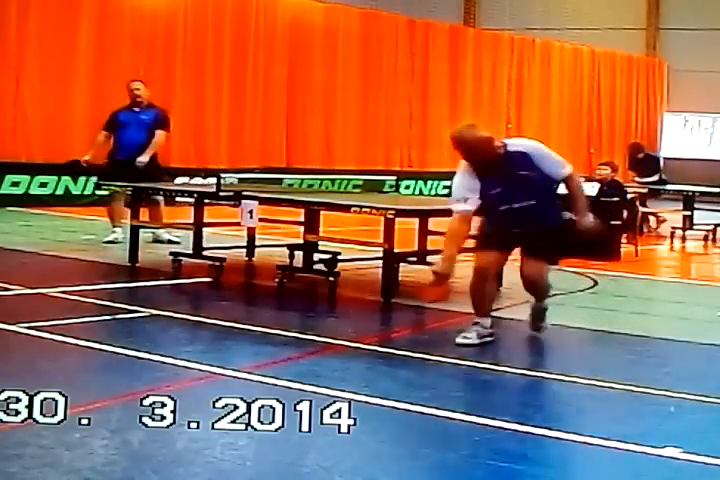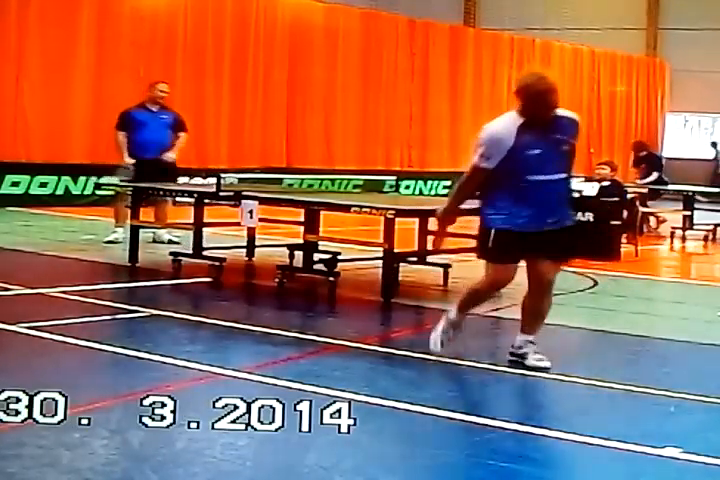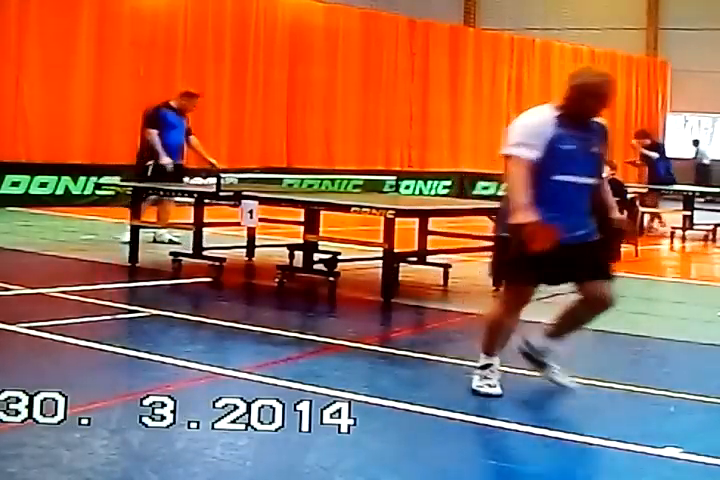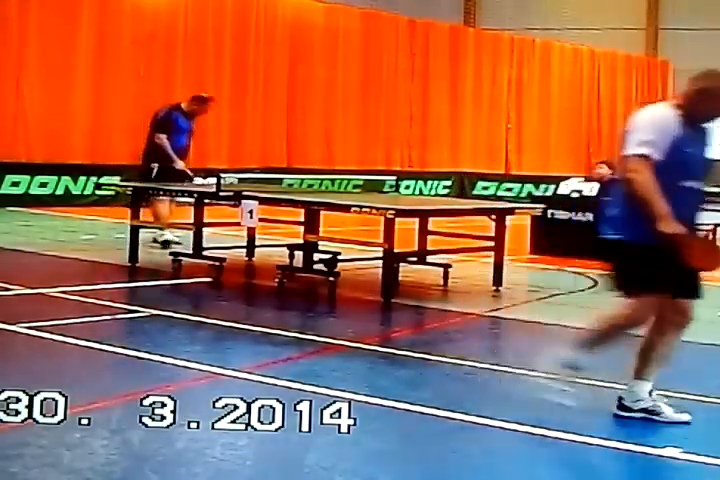
dt=0.4s
person 1, frame 1
left shoulder: (528, 150)
right shoulder: (467, 173)
left elbow: (570, 178)
right elbow: (461, 217)
left wrist: (582, 214)
right wrist: (446, 260)
left hip: (544, 222)
right hip: (498, 224)
left knee: (534, 276)
right knee: (484, 267)
left ankle: (540, 305)
right ankle: (482, 324)
person 1, frame 2
left shoulder: (570, 122)
right shoulder: (500, 131)
right elbow: (476, 176)
right wrist: (448, 212)
left hip: (554, 220)
right hip: (506, 218)
left knee: (543, 282)
right knee: (498, 278)
left ankle: (523, 344)
right ankle: (453, 318)
person 1, frame 3
left shoulder: (598, 131)
right shoulder: (536, 122)
right elbow: (516, 168)
left wrist: (613, 212)
right wrist: (521, 211)
left hip: (580, 231)
right hip: (535, 228)
left knee: (601, 296)
right knee: (514, 299)
left ankle: (540, 345)
right ankle: (487, 367)
person 1, frame 4
right shoulder: (657, 119)
right elbow: (636, 168)
right wrist: (664, 218)
left hip: (669, 235)
right hip: (639, 231)
left knee: (679, 314)
right knee: (643, 308)
left ankle: (638, 394)
right ankle: (573, 356)
person 2, frame 1
left shoulder: (158, 114)
right shoulder: (118, 114)
left elbow: (160, 136)
right elbow: (105, 135)
left wrist: (146, 155)
right wrist: (90, 154)
left hip: (146, 164)
right hip: (118, 163)
left knee: (154, 198)
right knee: (116, 196)
left ankle: (159, 232)
right ankle: (117, 231)
person 2, frame 2
left shoulder: (173, 116)
right shoulder: (131, 113)
left elbow: (182, 136)
right elbow: (121, 135)
left wrist: (173, 152)
right wrist: (125, 156)
left hip: (163, 164)
right hip: (137, 162)
left knee: (163, 197)
right knee: (125, 195)
left ankle: (160, 232)
right ankle: (119, 231)
person 2, frame 3
left shoulder: (183, 117)
right shoulder: (157, 112)
left elbow: (190, 139)
right elbow: (151, 134)
left wrist: (206, 157)
right wrist: (162, 156)
left hip: (175, 163)
right hip: (154, 162)
left knee: (168, 197)
left ankle: (161, 232)
person 2, frame 4
left shoulder: (190, 118)
right shoulder: (167, 114)
right elbow: (160, 139)
left wrist: (181, 162)
right wrist: (176, 160)
left hip: (175, 165)
right hip: (159, 163)
left knee: (170, 197)
right knee: (160, 197)
left ankle: (163, 232)
right ankle: (164, 233)
